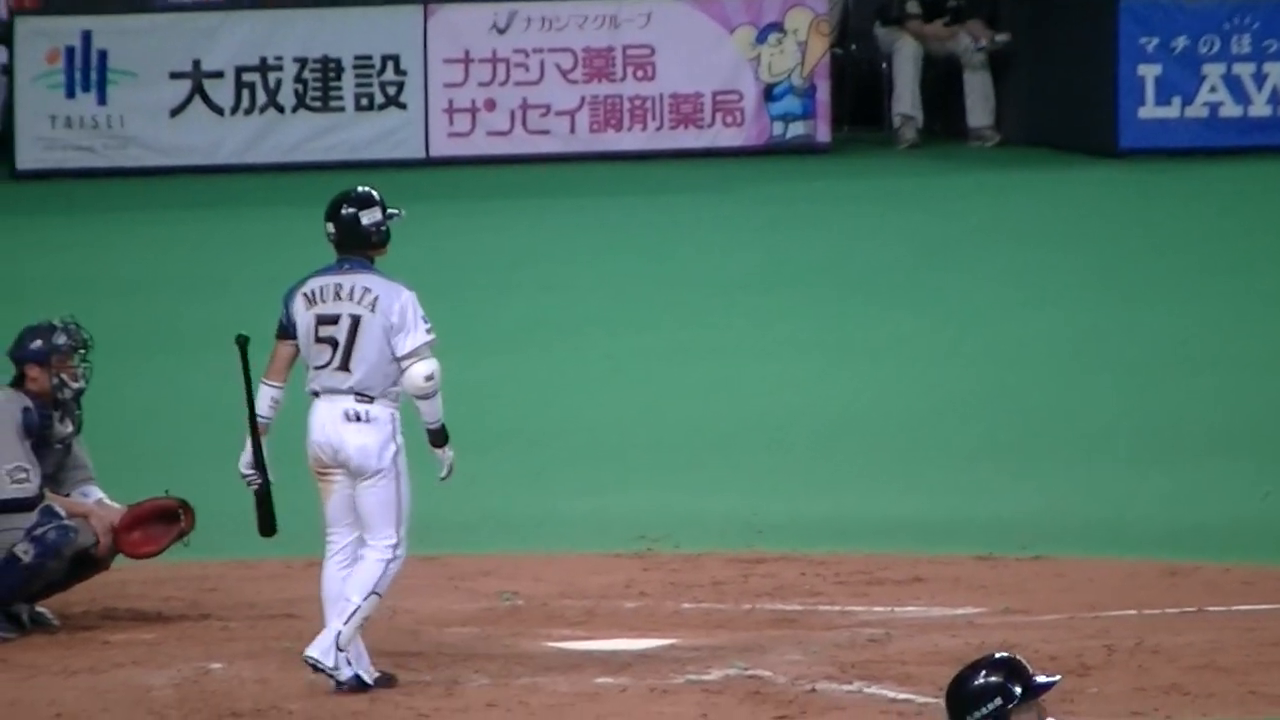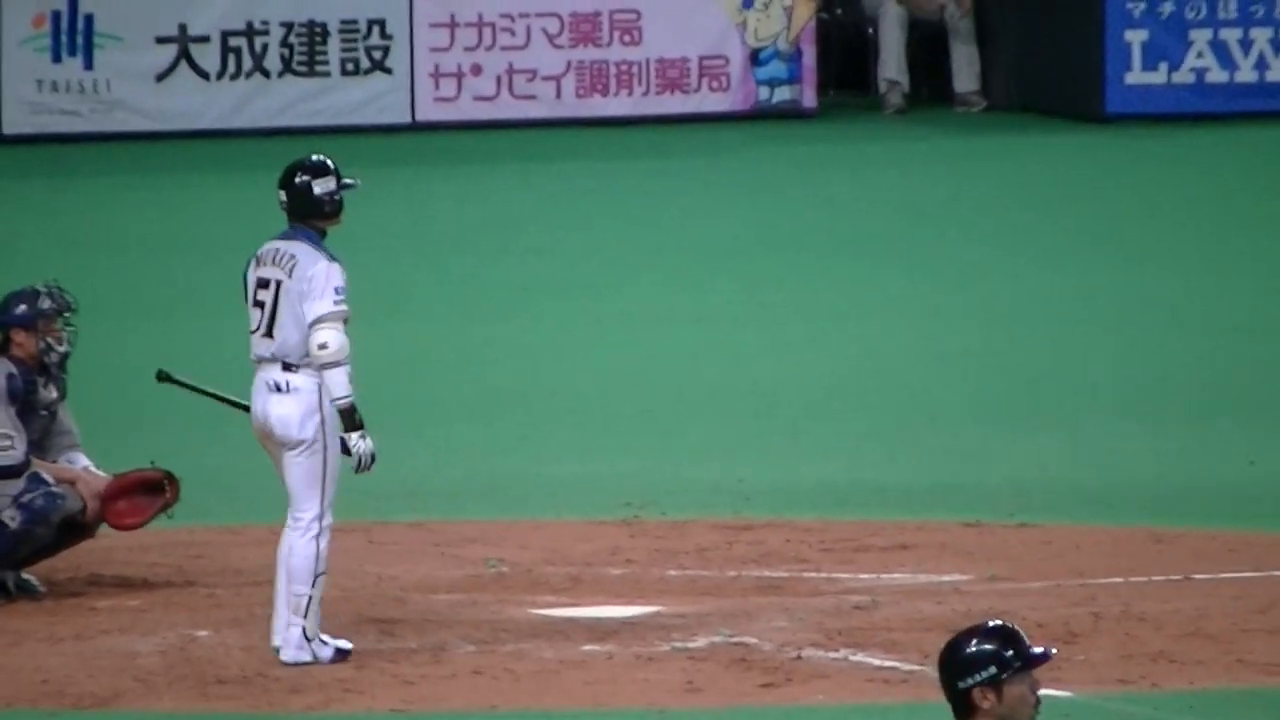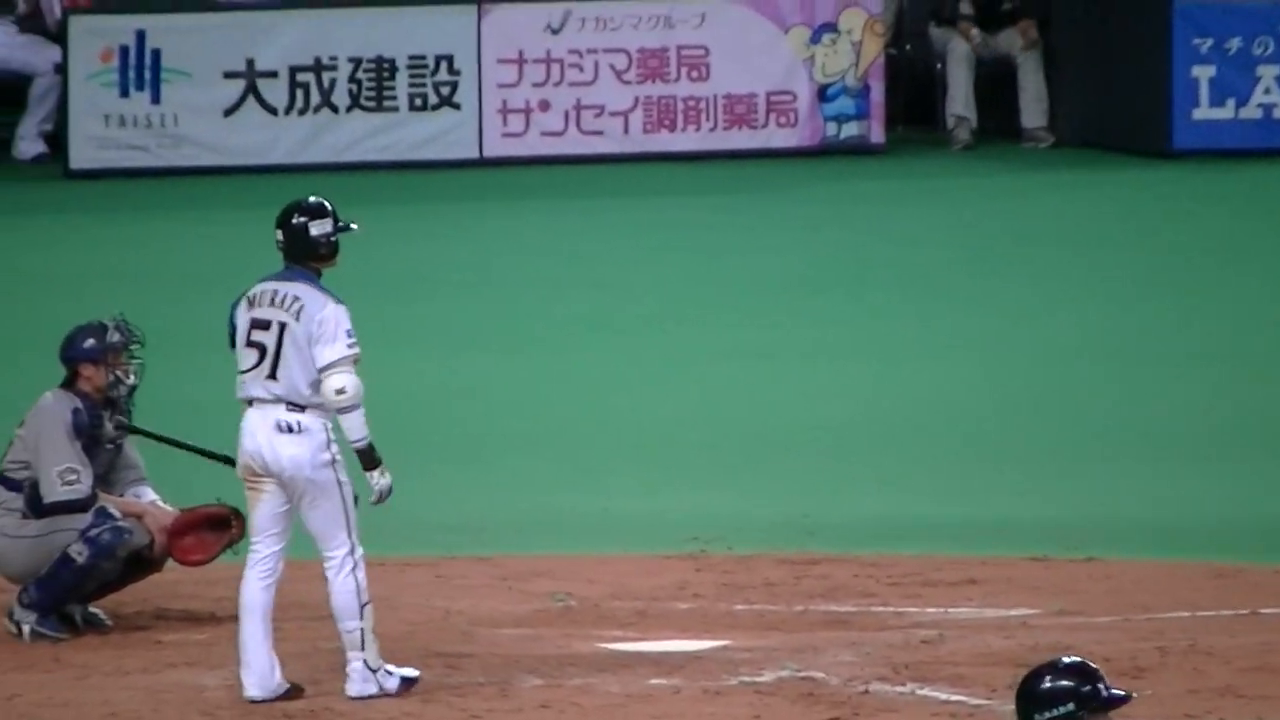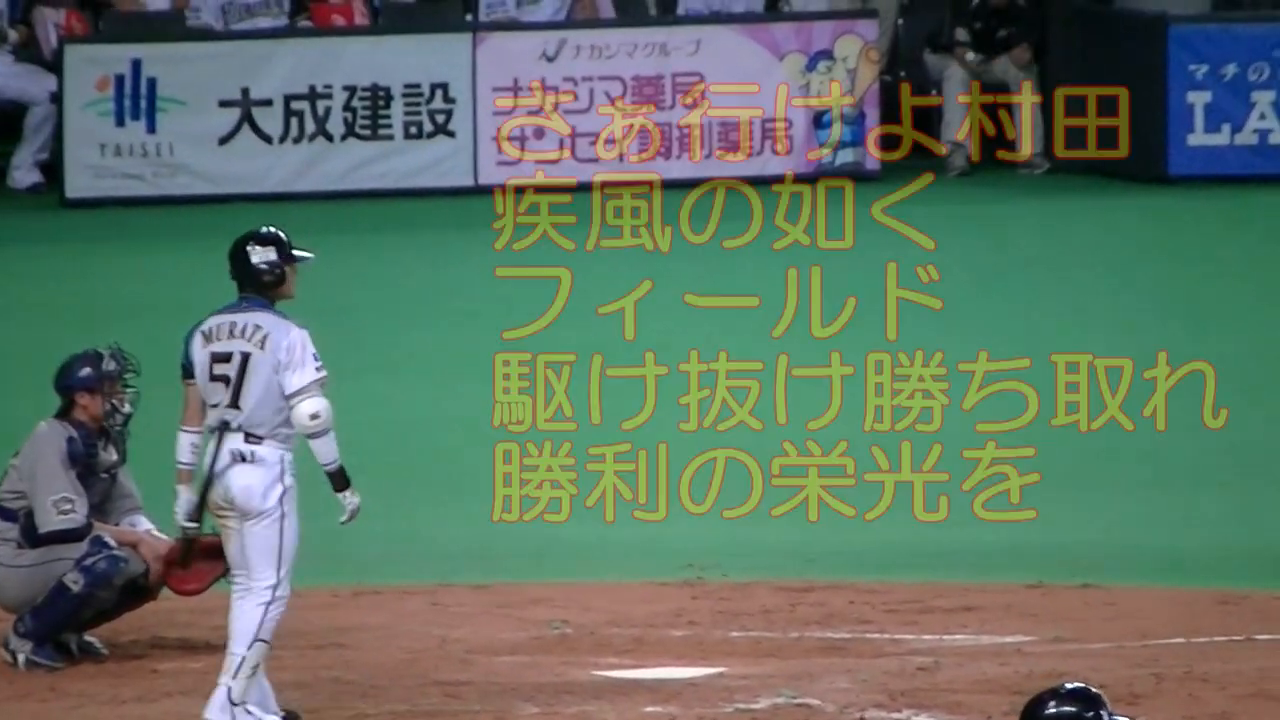
dt=0.7s
person 1, frame 1
left shoulder: (303, 293)
right shoulder: (395, 296)
left elbow: (276, 369)
right elbow: (422, 378)
left wrist: (257, 440)
right wrist: (440, 439)
left hip: (322, 423)
right hip: (372, 427)
left knee: (340, 546)
right knee: (385, 546)
left ankle: (347, 663)
right ankle: (334, 645)
person 1, frame 2
left shoulder: (262, 256)
right shoulder: (320, 264)
right elbow: (328, 351)
right wrist: (353, 423)
left hip: (264, 394)
right hip: (302, 399)
left knee: (301, 515)
right knee: (313, 521)
left ankle: (292, 624)
right ankle: (302, 640)
person 1, frame 3
left shoulder: (248, 299)
right shoulder: (324, 307)
left elbow: (247, 376)
right elbow: (341, 394)
right wrist: (372, 462)
left hip: (254, 433)
right hip: (303, 438)
left knee: (263, 557)
right knee: (342, 556)
left ankle: (259, 677)
right ankle: (365, 671)
person 1, frame 4
left shoulder: (204, 331)
right shoulder: (286, 335)
left elbow: (193, 416)
right elbow: (312, 419)
left wrist: (185, 485)
right wrist: (343, 484)
left hip: (221, 468)
right hip: (264, 469)
left knee: (247, 588)
right knee: (268, 592)
person 2, frame 1
left shoulder: (61, 413)
left elbow: (79, 483)
left wrist: (116, 514)
right wrist: (89, 511)
left hip: (28, 523)
left knee: (108, 532)
right knee: (58, 532)
person 2, frame 2
left shoulder: (48, 379)
left elbow: (65, 449)
left wrist: (97, 479)
right wrist: (76, 477)
left knee: (92, 502)
right knee: (46, 497)
person 2, frame 3
left shoulder: (112, 413)
right shoulder: (55, 410)
left elbow: (131, 482)
right elbow: (68, 497)
left wrist: (163, 514)
right wrist: (143, 510)
left hip: (68, 531)
left knee: (156, 537)
right knee: (114, 530)
left ankle: (68, 602)
right ankle: (31, 606)
person 2, frame 4
left shoulder: (107, 442)
right shoulder: (50, 439)
left elbow: (127, 512)
right elbow: (65, 526)
left wrist: (160, 544)
right wrist: (138, 539)
left hip: (62, 559)
left knee: (149, 568)
right knee: (110, 560)
left ankle: (63, 630)
right ankle: (27, 636)
